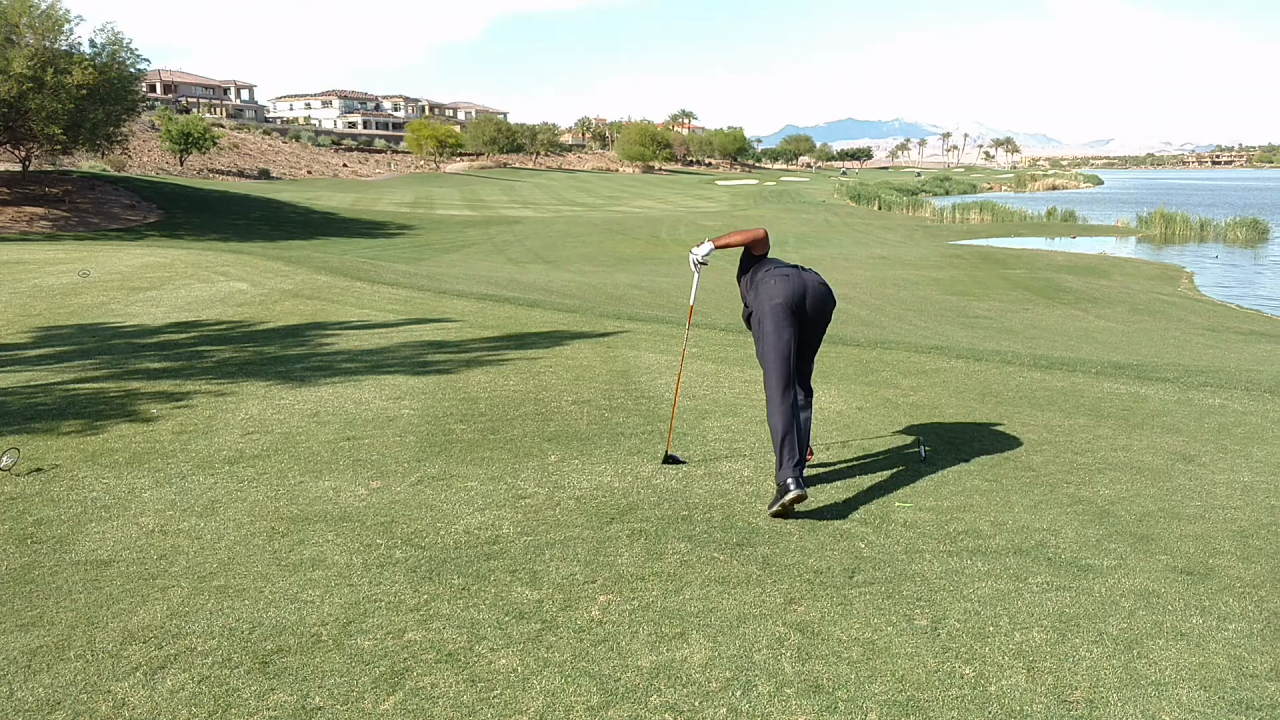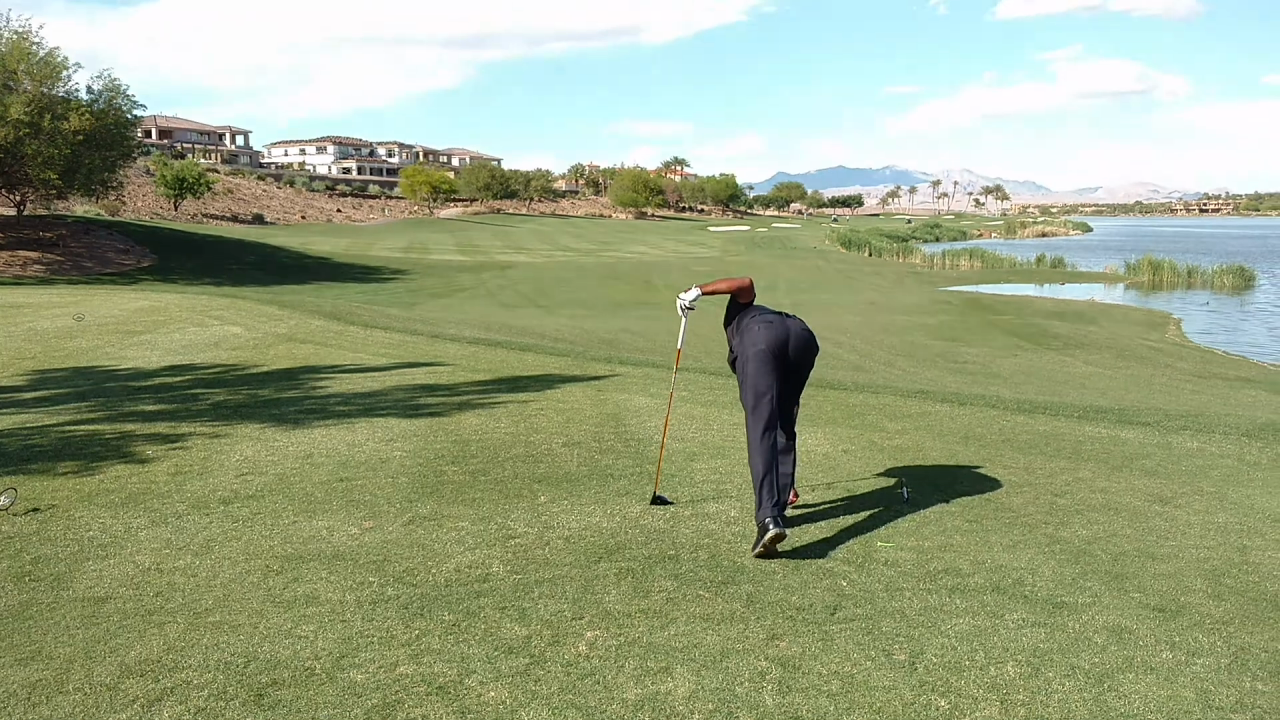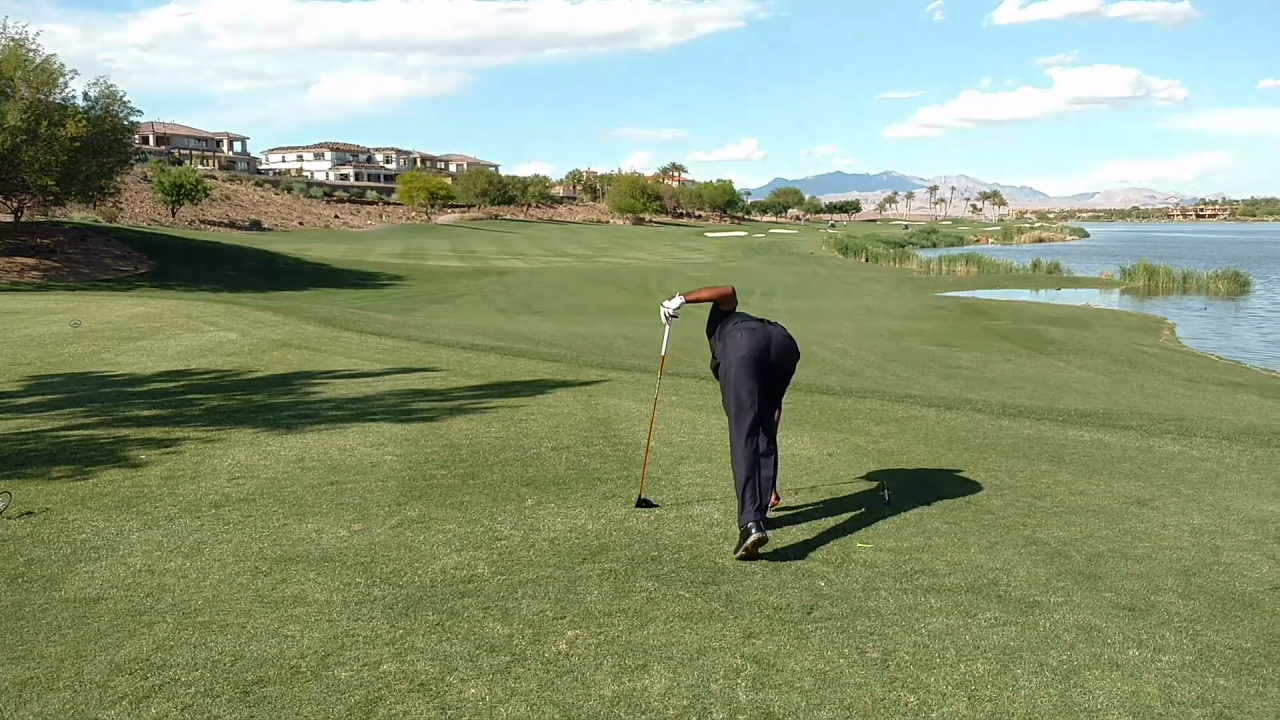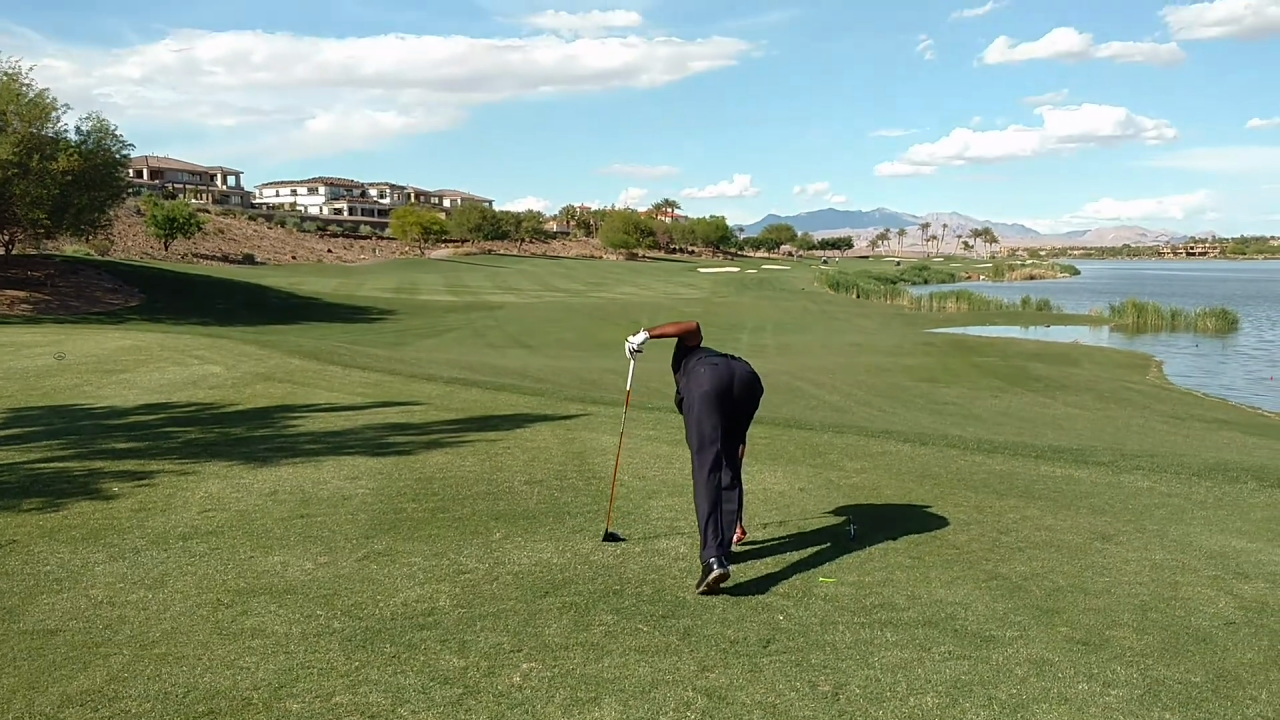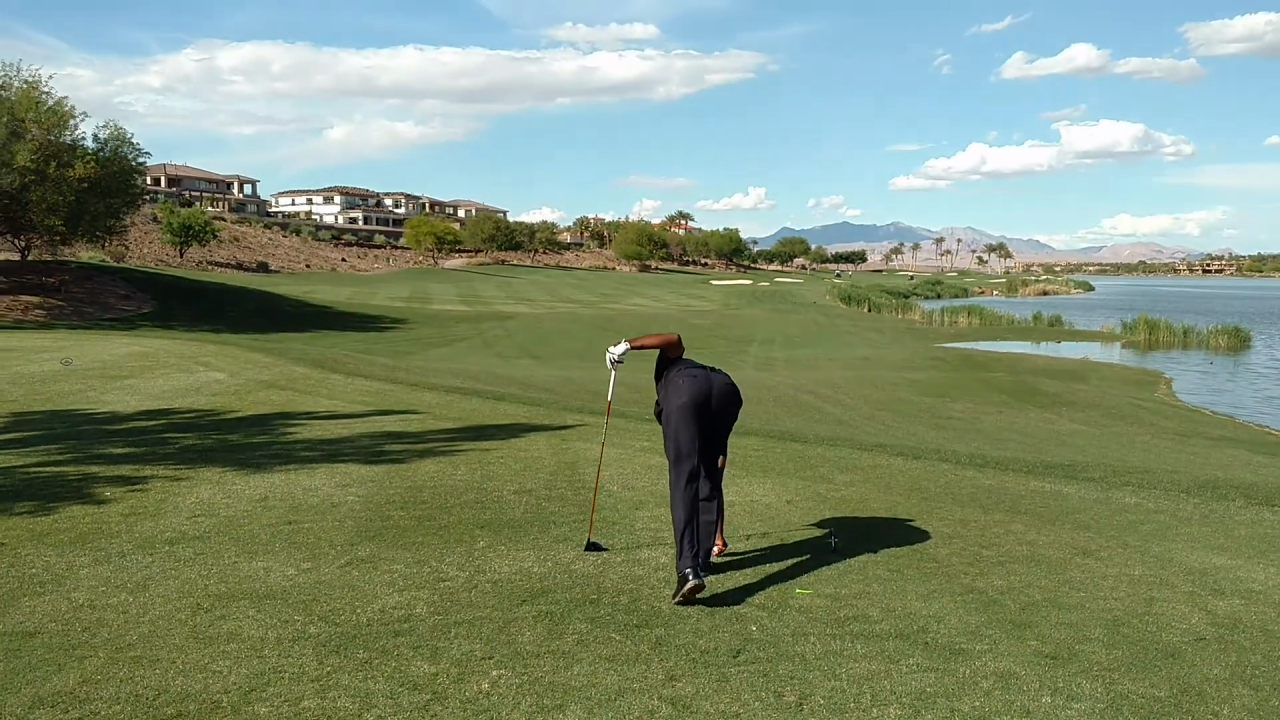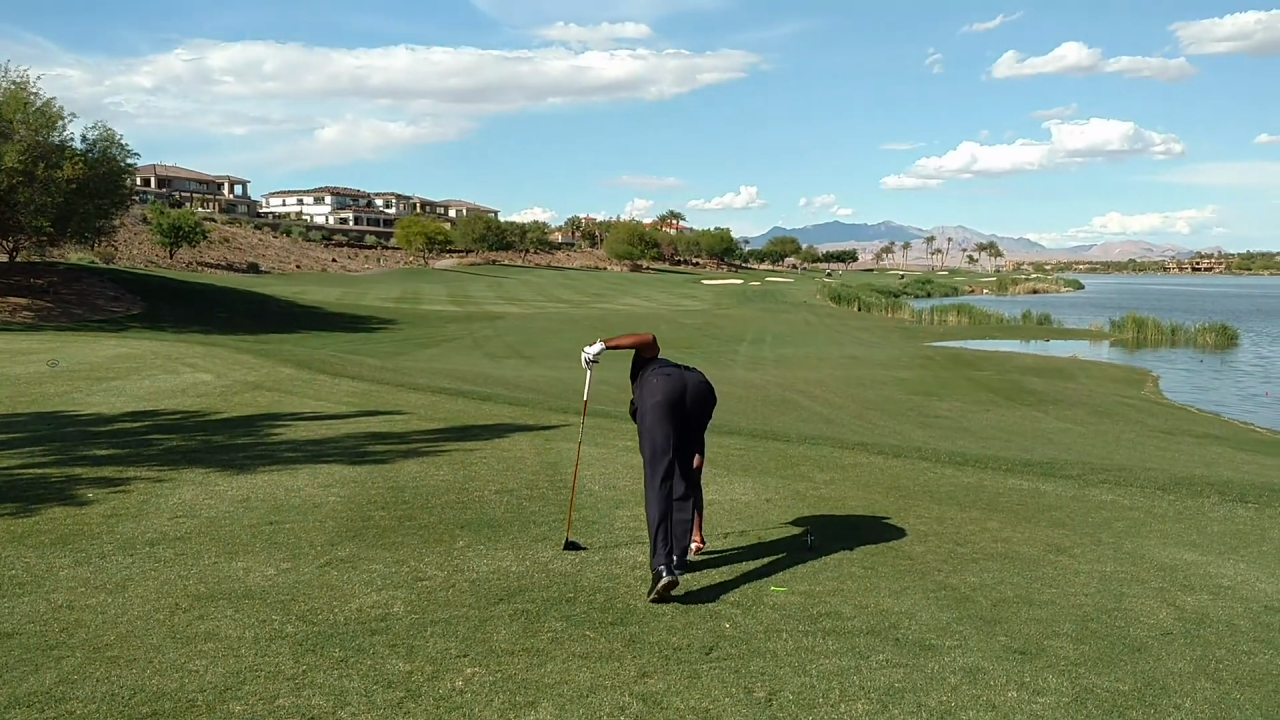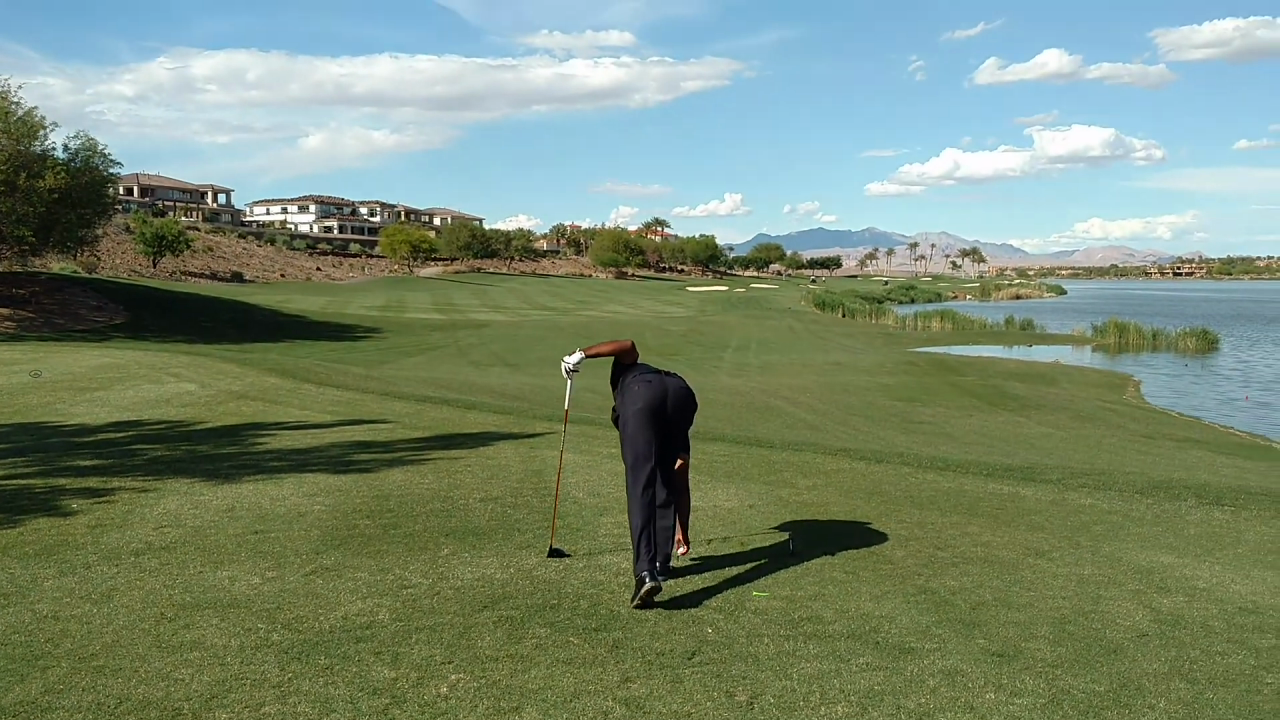
dt=0.3s
person 1, frame 1
left shoulder: (753, 267)
left elbow: (761, 235)
right elbow: (802, 374)
left wrist: (711, 244)
left hip: (775, 291)
right hip: (819, 291)
left knee: (779, 388)
right knee: (800, 385)
left ankle: (790, 479)
right ankle: (795, 469)
person 1, frame 2
left shoulder: (740, 314)
left elbow: (746, 284)
right elbow: (792, 417)
left wrist: (698, 291)
right wrist: (789, 486)
left hip: (759, 336)
right hip: (803, 337)
left knee: (760, 430)
right knee: (784, 428)
left ankle: (769, 519)
right ankle: (777, 509)
person 1, frame 3
left shoulder: (723, 321)
left elbow: (728, 293)
right elbow: (774, 421)
left wrist: (682, 298)
right wrist: (771, 488)
left hip: (742, 343)
right hip: (784, 344)
left knee: (743, 435)
right knee: (765, 431)
left ankle: (751, 523)
right ankle: (758, 511)
person 1, frame 4
left shoulder: (688, 357)
left elbow: (693, 328)
right elbow: (737, 461)
left wrist: (646, 334)
right wrist: (736, 523)
left hip: (706, 378)
right hip: (748, 380)
left knee: (706, 469)
right knee: (729, 466)
left ankle: (713, 558)
right ankle: (723, 546)
person 1, frame 5
left shoulder: (671, 369)
left elbow: (674, 340)
right elbow: (717, 476)
left wrist: (628, 345)
right wrist: (717, 534)
left hip: (685, 389)
right hip: (728, 392)
left knee: (683, 481)
right knee: (708, 479)
left ankle: (689, 569)
right ankle: (701, 557)
person 1, frame 6
left shoulder: (647, 369)
left elbow: (649, 340)
right elbow: (695, 478)
left wrist: (603, 345)
right wrist: (696, 531)
left hip: (659, 387)
right hip: (702, 391)
left knee: (658, 479)
right knee: (684, 476)
left ankle: (662, 566)
right ankle: (677, 555)
person 1, frame 7
left shoulder: (627, 375)
right shoulder: (677, 436)
left elbow: (628, 347)
right elbow: (681, 482)
left wrist: (582, 354)
right wrist: (682, 534)
left hip: (641, 394)
right hip: (683, 396)
left knee: (641, 485)
right knee: (667, 481)
left ankle: (646, 572)
right ankle: (661, 562)
